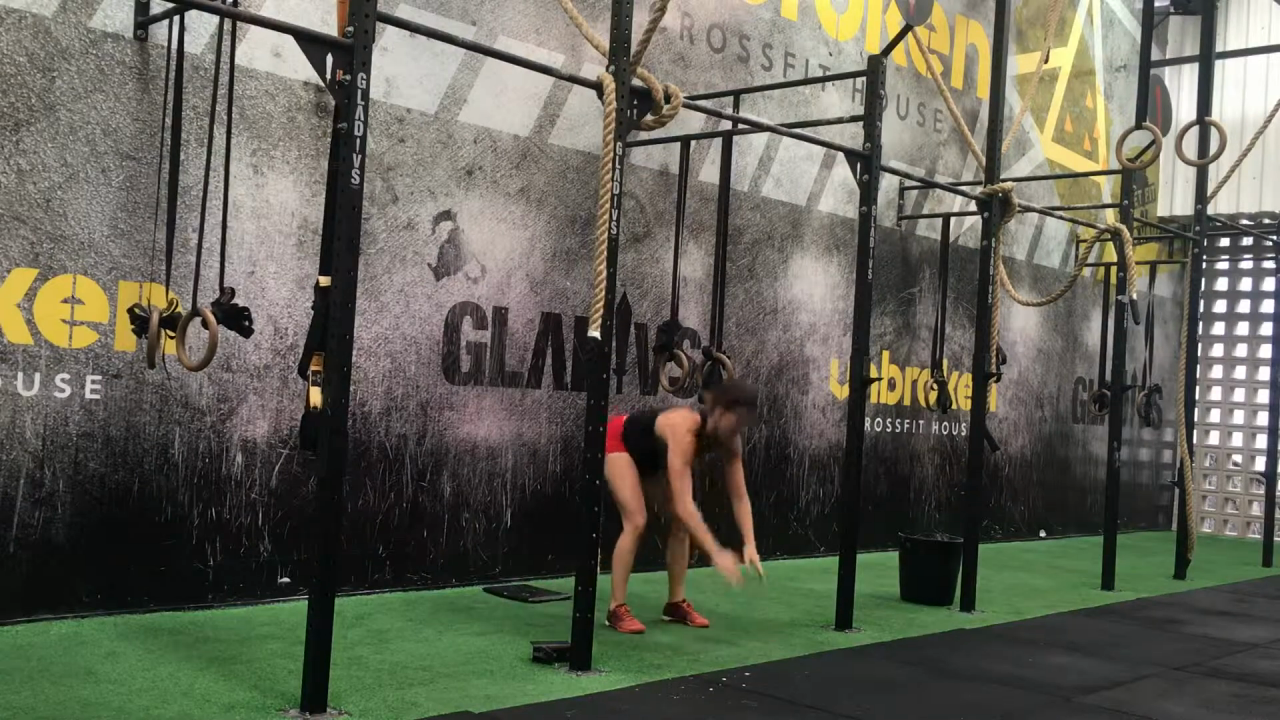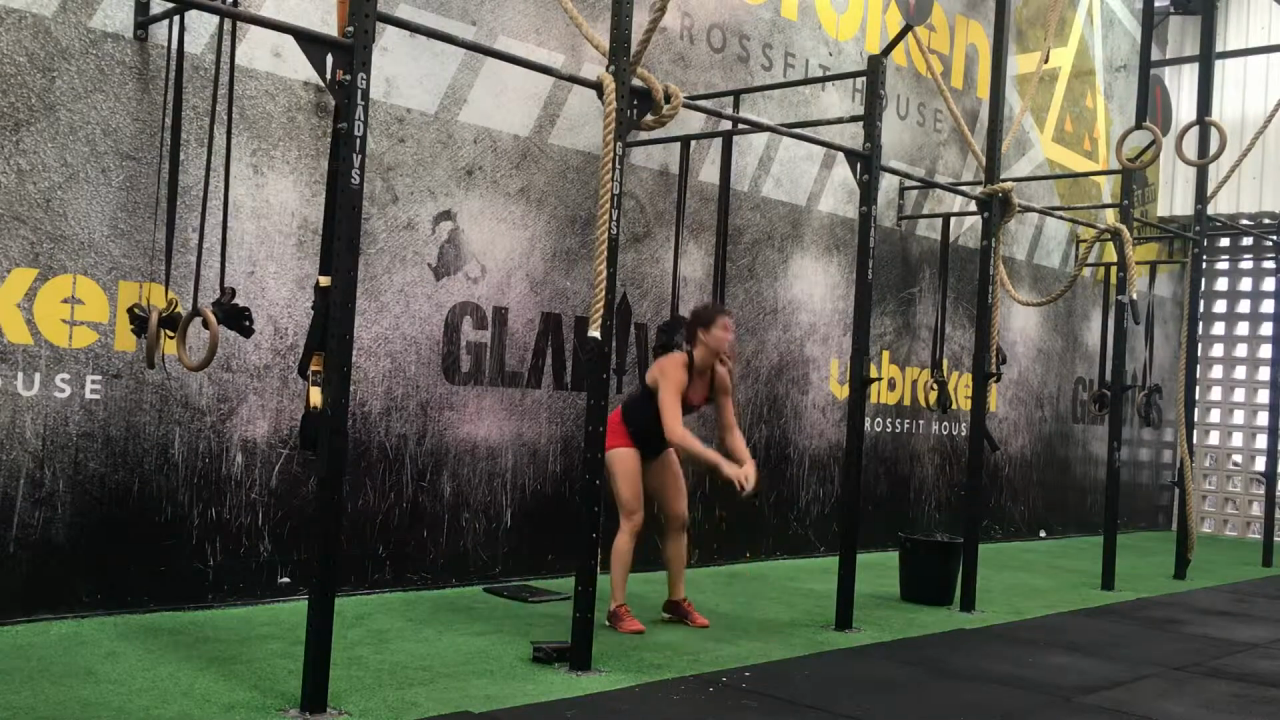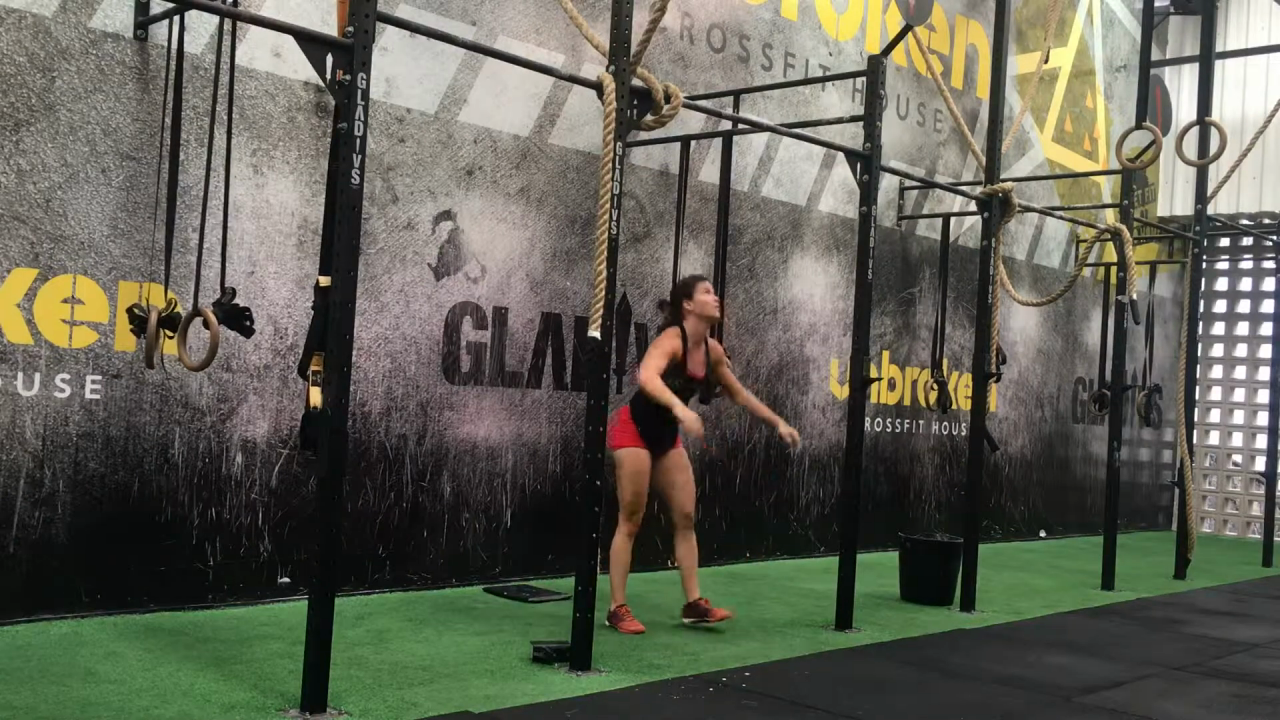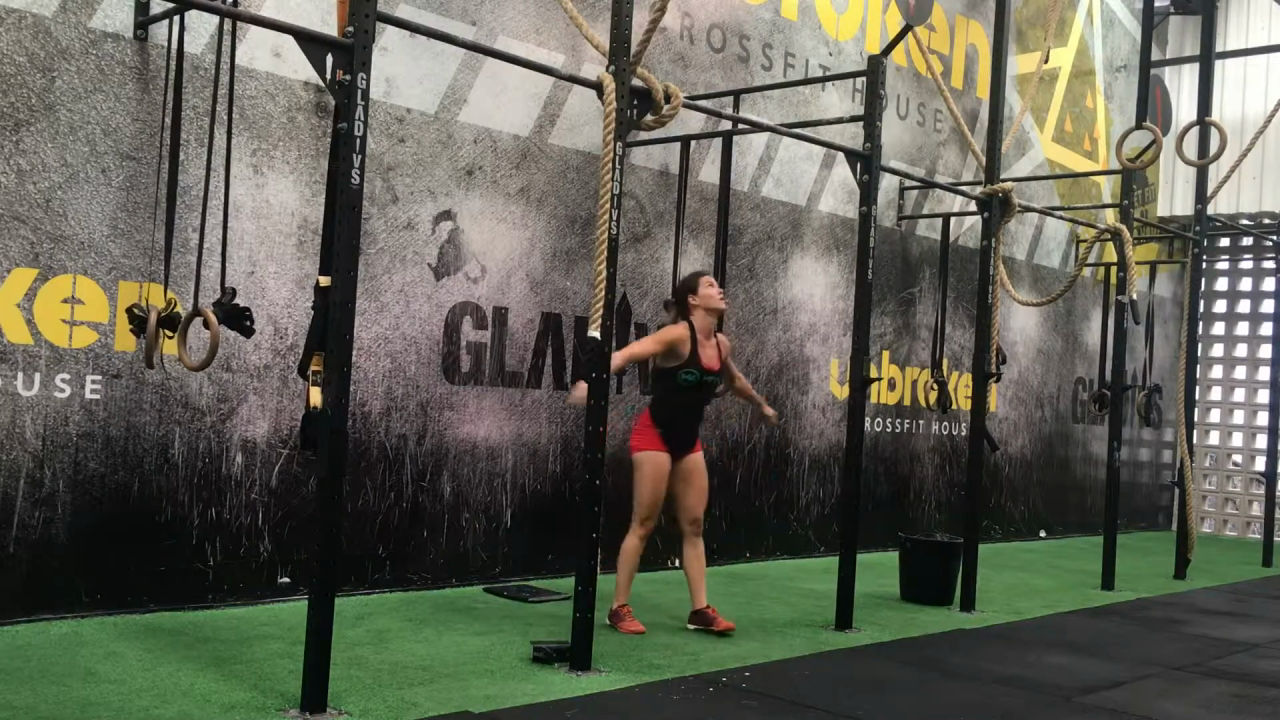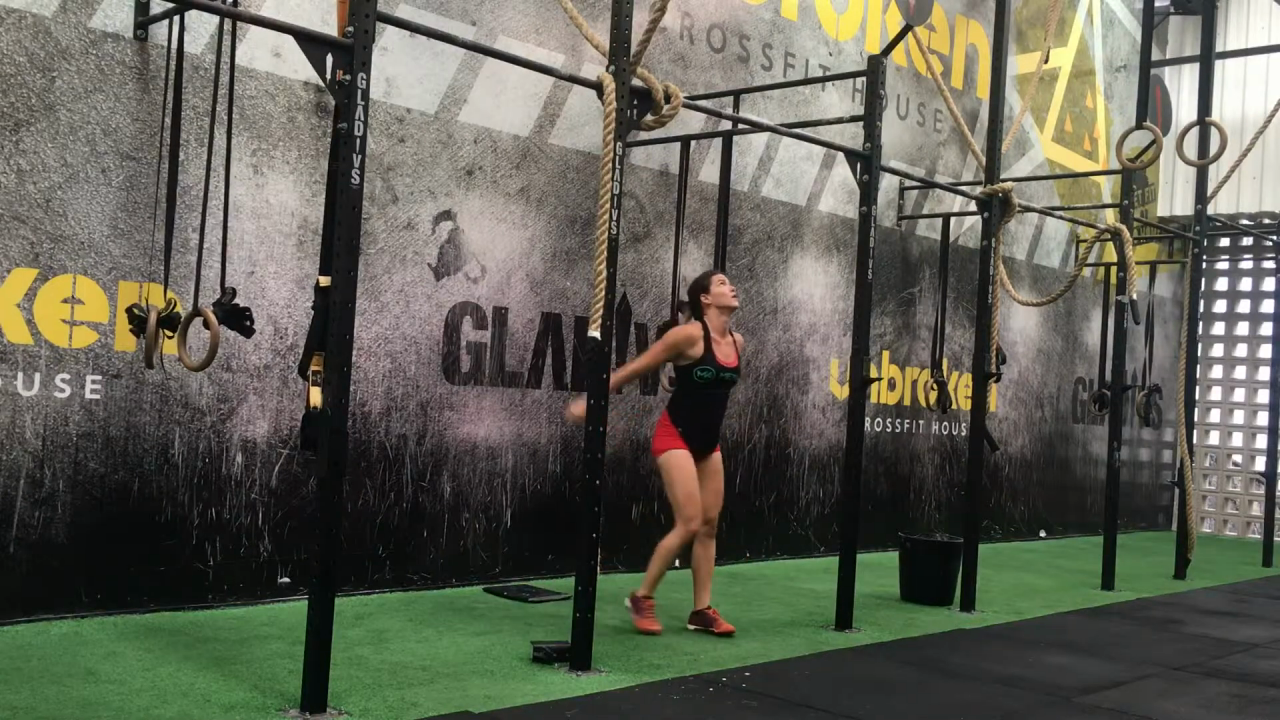
dt=0.2s
person 1, frame 1
left shoulder: (729, 439)
right shoulder: (684, 429)
left elbow: (739, 496)
right elbow: (683, 503)
left wrist: (749, 545)
right wrist: (716, 553)
left hip: (652, 456)
right hip: (620, 443)
left knee: (681, 521)
right knee: (636, 521)
left ankle: (676, 603)
right ankle: (617, 609)
person 1, frame 2
left shoulder: (720, 377)
right shoulder: (673, 368)
left elbow: (730, 429)
right elbow: (674, 432)
left wrist: (747, 464)
right wrist: (722, 463)
left hip: (657, 444)
right hip: (623, 435)
left knee: (679, 519)
right knee: (633, 518)
left ankle: (676, 601)
right ankle: (617, 609)
person 1, frame 3
left shoulder: (713, 350)
right shoulder: (670, 340)
left elbow: (739, 393)
right elbow: (646, 377)
left wrist: (778, 423)
right wrist: (678, 407)
left hip: (666, 437)
right hip: (633, 431)
left knee: (686, 517)
right knee: (631, 520)
left ankle: (694, 602)
right ankle: (617, 608)
person 1, frame 4
left shoulder: (722, 344)
right shoulder: (678, 335)
left elbow: (732, 380)
right elbow: (626, 353)
left wrist: (761, 404)
left hip: (689, 440)
right hip: (656, 436)
left knee: (694, 526)
right knee: (644, 524)
left ankle: (701, 610)
right ankle: (619, 608)
person 1, frame 5
left shoulder: (736, 341)
right shoulder: (689, 335)
right elbow: (634, 368)
right wrist: (588, 399)
left hip: (709, 442)
right hip: (676, 436)
left knee: (709, 526)
right knee: (688, 525)
left ankle: (703, 609)
right ankle: (642, 597)
